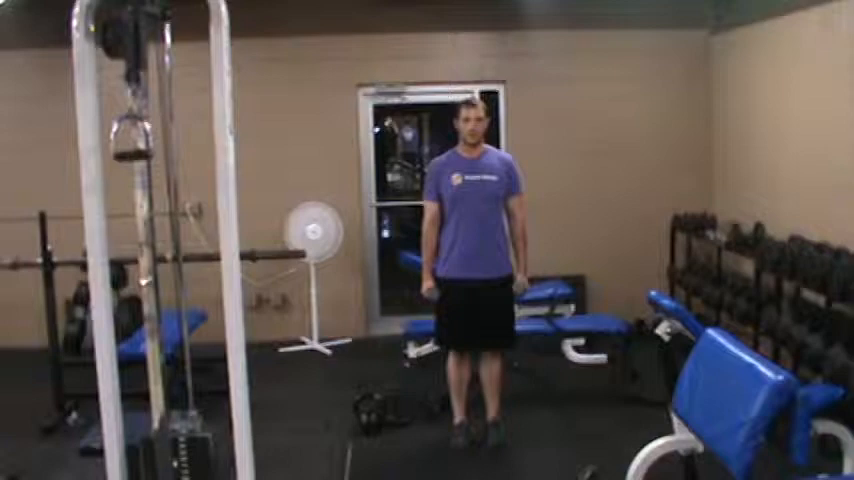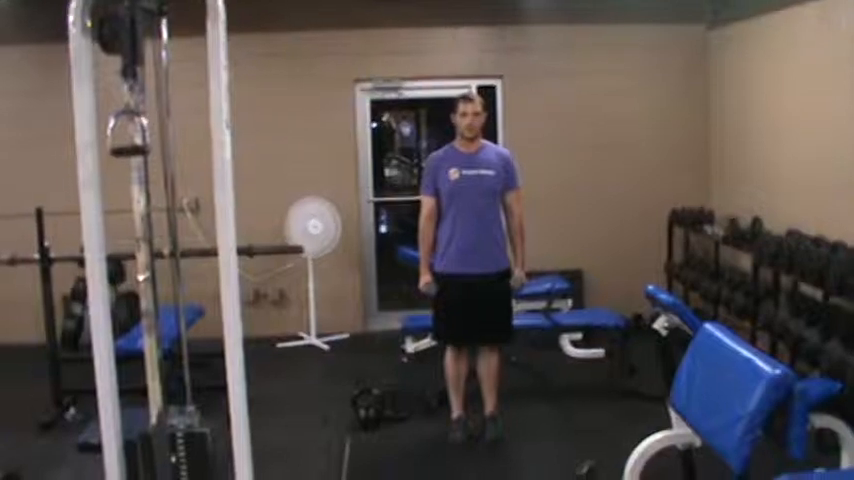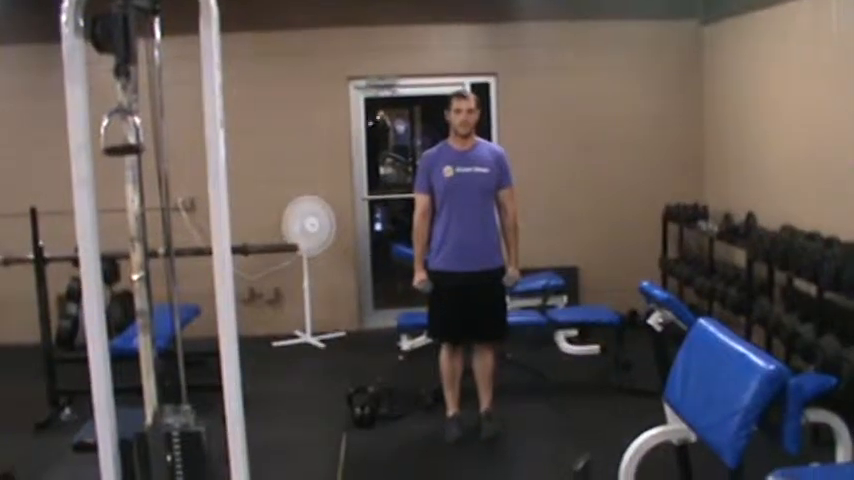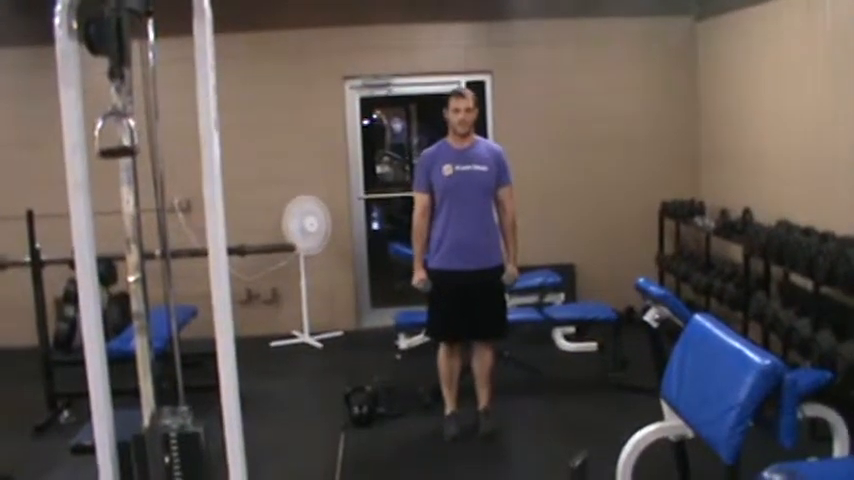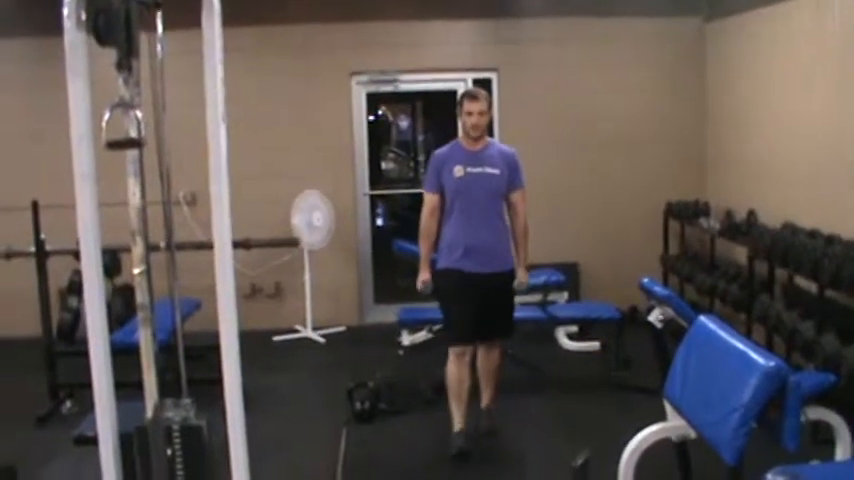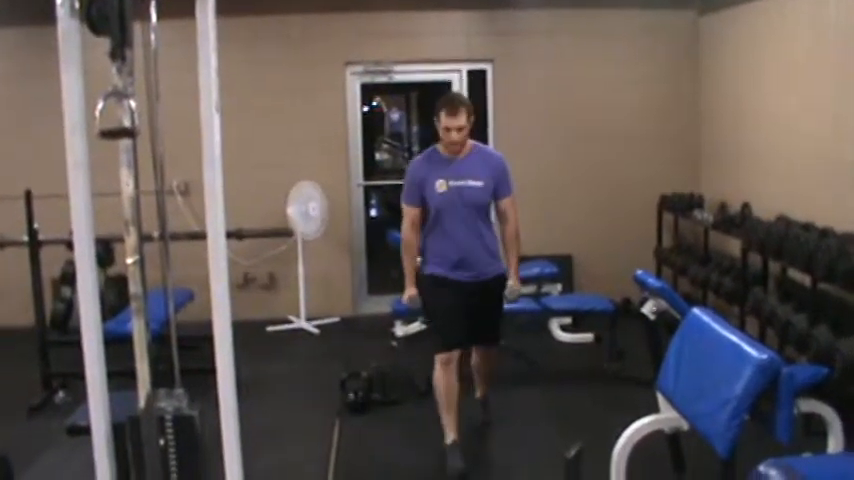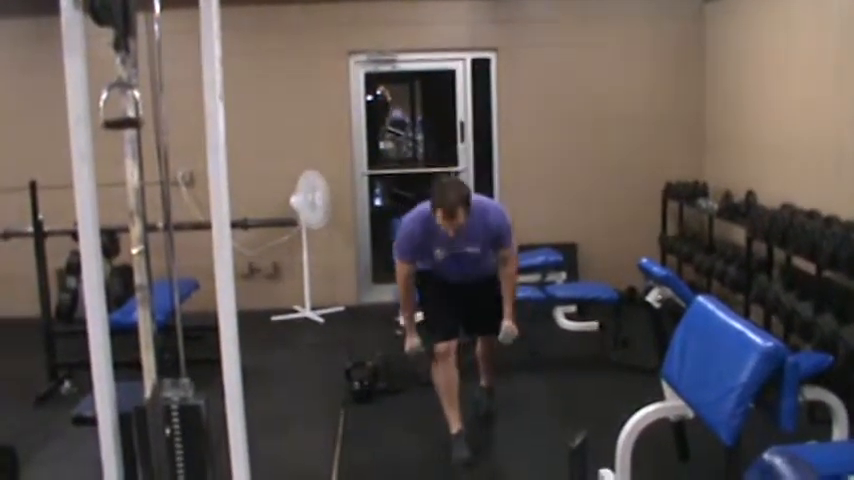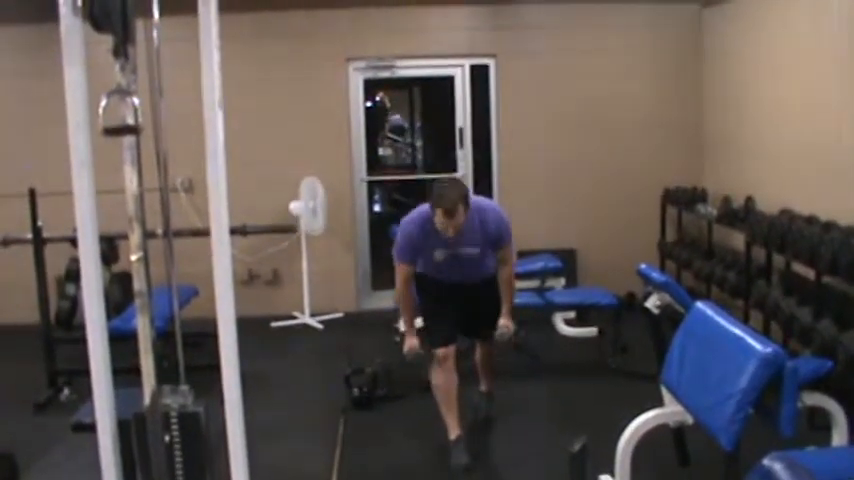
dt=0.4s
person 1, frame 1
left shoulder: (504, 164)
right shoulder: (440, 167)
left elbow: (517, 219)
right elbow: (430, 223)
left wrist: (522, 268)
right wrist: (427, 274)
left hip: (496, 275)
right hip: (454, 276)
left knee: (492, 350)
right knee: (458, 350)
left ankle: (493, 418)
right ankle: (460, 420)
person 1, frame 2
left shoulder: (501, 159)
right shoulder: (437, 162)
left elbow: (514, 214)
right elbow: (427, 218)
left wrist: (519, 263)
right wrist: (424, 269)
left hip: (493, 270)
right hip: (450, 271)
left knee: (490, 344)
right knee: (455, 345)
left ankle: (490, 413)
right ankle: (457, 415)
person 1, frame 3
left shoulder: (495, 156)
right shoulder: (431, 159)
left elbow: (508, 211)
right elbow: (422, 215)
left wrist: (513, 261)
right wrist: (419, 266)
left hip: (488, 267)
right hip: (445, 268)
left knee: (485, 342)
right knee: (451, 342)
left ankle: (486, 410)
right ankle: (452, 412)
person 1, frame 4
left shoulder: (494, 155)
right shoulder: (430, 158)
left elbow: (506, 209)
right elbow: (421, 214)
left wrist: (511, 259)
right wrist: (418, 265)
left hip: (487, 266)
right hip: (445, 267)
left knee: (484, 341)
right knee: (449, 343)
left ankle: (484, 408)
right ankle: (450, 410)
person 1, frame 5
left shoulder: (506, 157)
right shoulder: (442, 158)
left elbow: (518, 213)
right elbow: (430, 213)
left wrist: (522, 263)
right wrist: (424, 265)
left hip: (498, 267)
right hip: (455, 268)
left knee: (491, 342)
right knee: (459, 349)
left ankle: (486, 406)
right ankle: (457, 428)
person 1, frame 6
left shoulder: (493, 163)
right shoulder: (421, 168)
left elbow: (508, 220)
right elbow: (411, 228)
left wrist: (513, 272)
right wrist: (410, 282)
left hip: (487, 274)
right hip: (440, 277)
left knee: (485, 345)
right knee: (446, 356)
left ankle: (481, 395)
right ankle: (451, 439)
person 1, frame 7
left shoulder: (493, 216)
right shoulder: (413, 226)
left elbow: (507, 263)
right elbow: (405, 279)
left wrist: (509, 315)
right wrist: (410, 331)
left hip: (482, 278)
right hip: (436, 281)
left knee: (489, 336)
right knee: (443, 349)
left ankle: (486, 385)
right ankle: (456, 429)
person 1, frame 8
left shoulder: (492, 217)
right shoulder: (412, 227)
left elbow: (506, 264)
right elbow: (404, 281)
left wrist: (506, 313)
right wrist: (410, 331)
left hip: (481, 282)
right hip: (436, 284)
left knee: (487, 343)
right knee: (443, 355)
left ankle: (485, 388)
right ankle: (455, 435)
